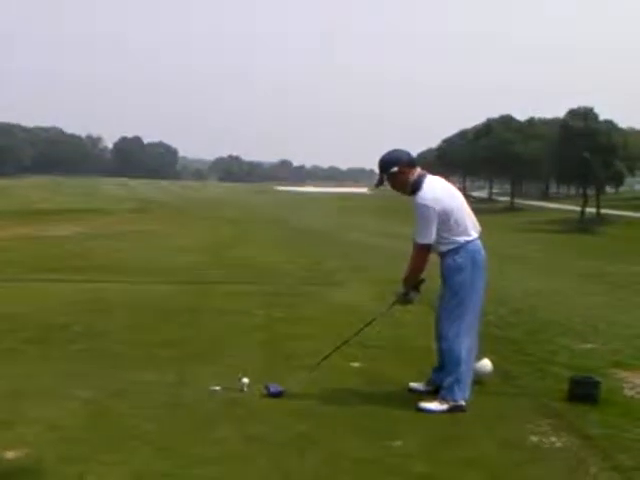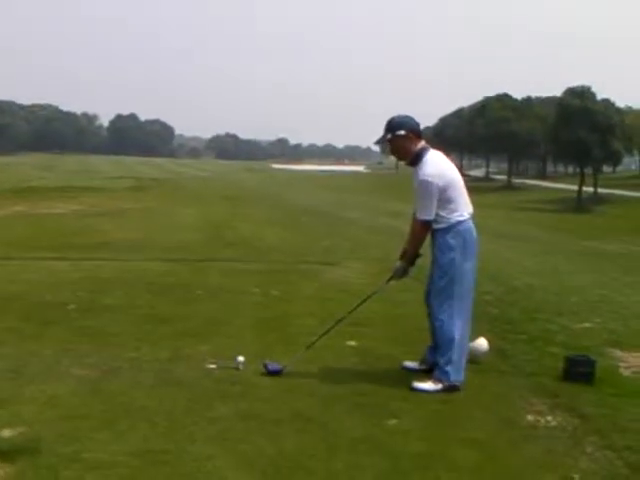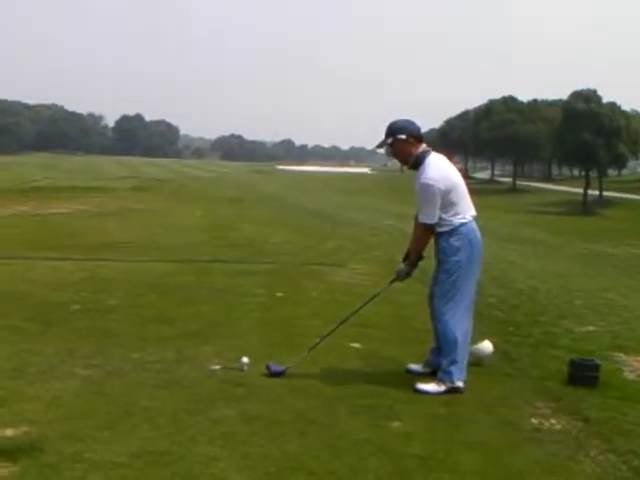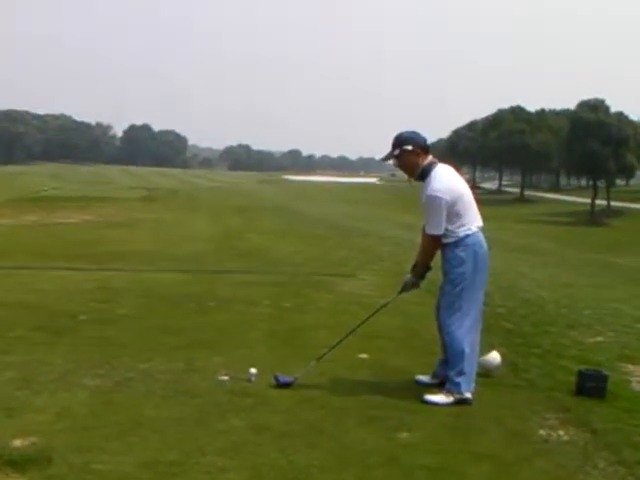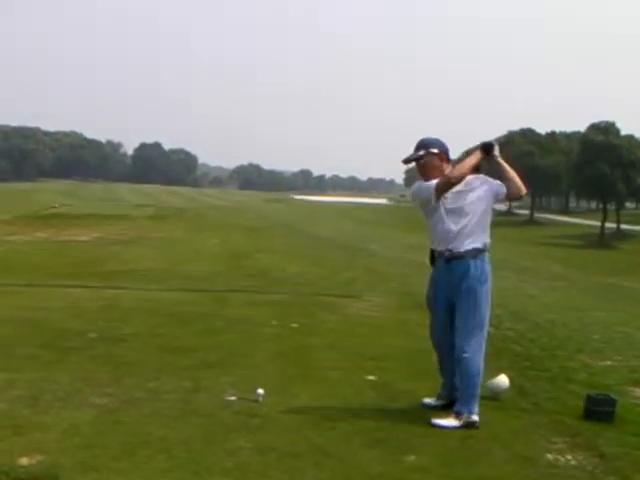
dt=1s
person 1, frame 1
left shoulder: (425, 199)
right shoulder: (431, 184)
left elbow: (423, 249)
right elbow: (422, 244)
left wrist: (408, 286)
right wrist: (410, 277)
left hip: (462, 259)
right hip: (460, 256)
left knee: (455, 326)
right knee: (446, 322)
left ankle: (454, 395)
right ankle: (441, 379)
person 1, frame 2
left shoulder: (427, 174)
right shoulder: (431, 158)
left elbow: (423, 224)
right elbow: (420, 217)
left wrist: (406, 261)
right wrist: (406, 252)
left hip: (453, 237)
right hip: (450, 234)
left knee: (447, 305)
right knee: (436, 300)
left ankle: (448, 375)
right ankle: (435, 358)
person 1, frame 3
left shoulder: (429, 177)
right shoulder: (432, 161)
left elbow: (426, 227)
right elbow: (422, 219)
left wrist: (409, 264)
right wrist: (409, 254)
left hip: (458, 240)
right hip: (454, 237)
left knee: (449, 306)
right knee: (439, 301)
left ankle: (451, 377)
right ankle: (438, 360)
person 1, frame 4
left shoulder: (436, 189)
right shoulder: (441, 171)
left elbow: (433, 238)
right elbow: (429, 231)
left wrist: (417, 274)
right wrist: (418, 266)
left hip: (464, 251)
right hip: (462, 248)
left knee: (457, 317)
right knee: (447, 313)
left ankle: (460, 388)
right ankle: (446, 371)
person 1, frame 5
left shoulder: (480, 184)
right shoulder: (420, 191)
left elbow: (519, 192)
right elbow: (451, 180)
left wrist: (496, 158)
right wrist: (478, 153)
left hip: (472, 267)
right hip: (442, 266)
left knee: (468, 341)
right knee: (442, 336)
left ankle: (467, 411)
right ankle: (450, 392)
